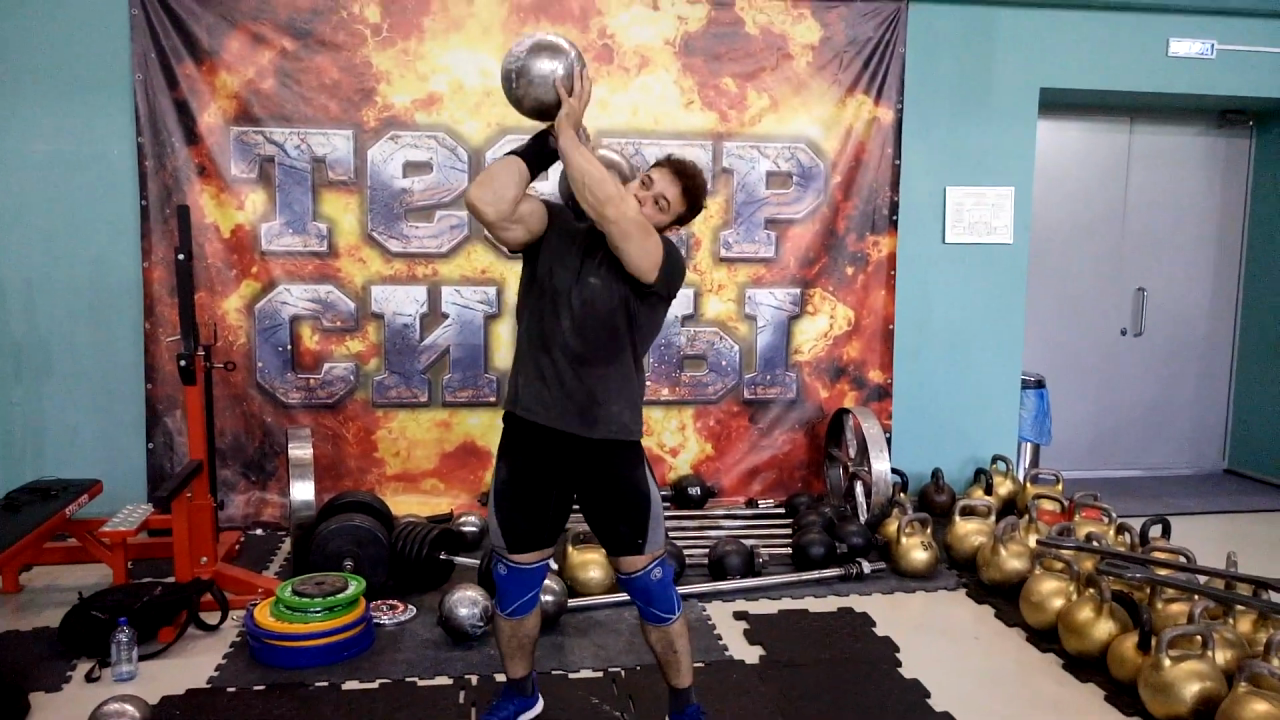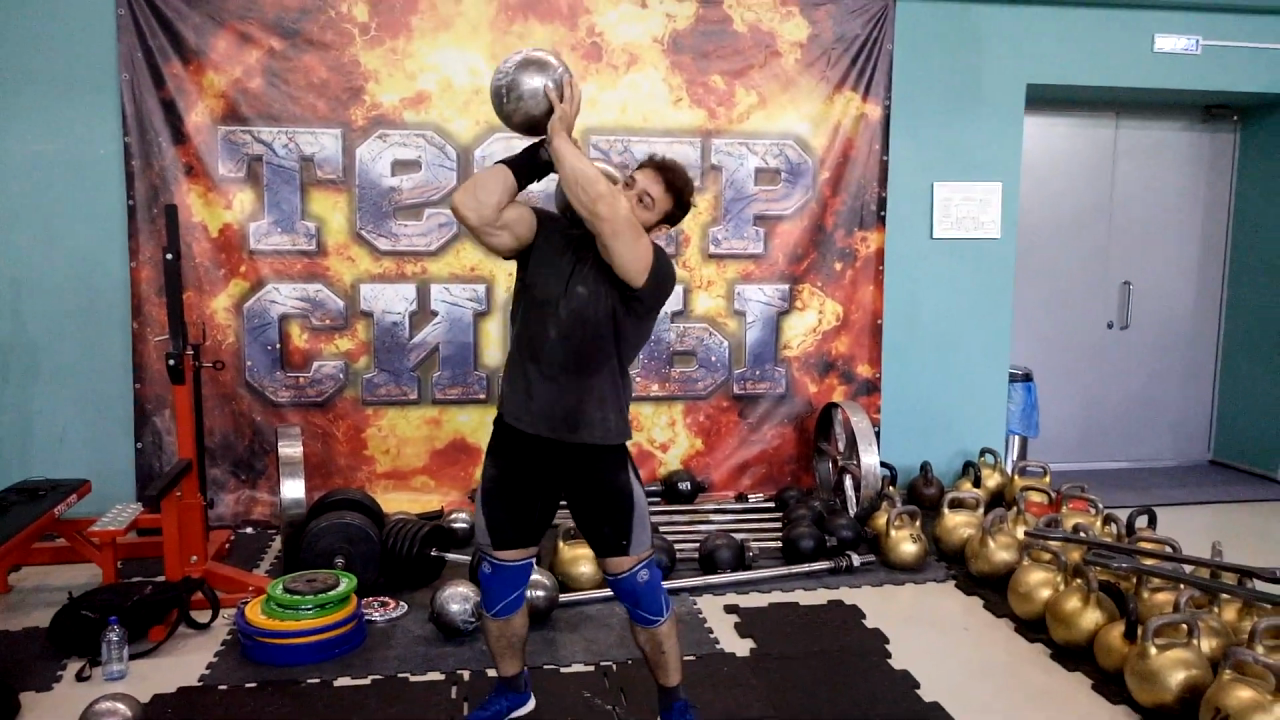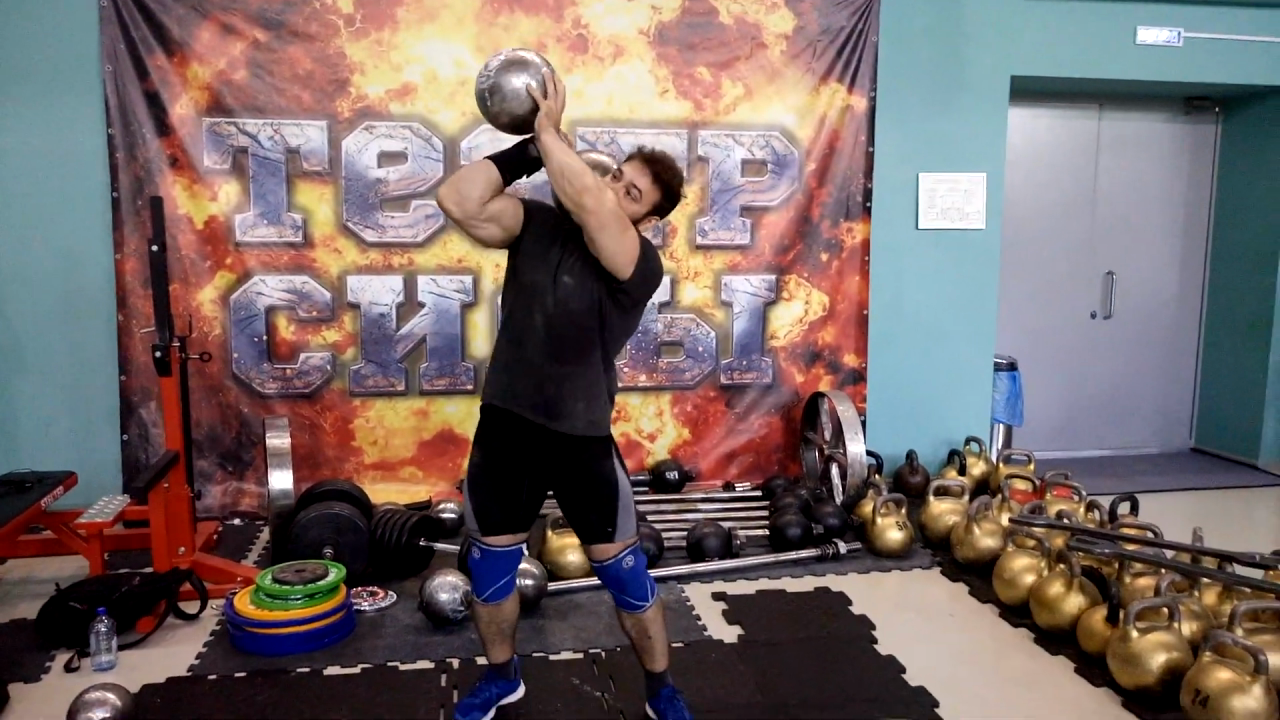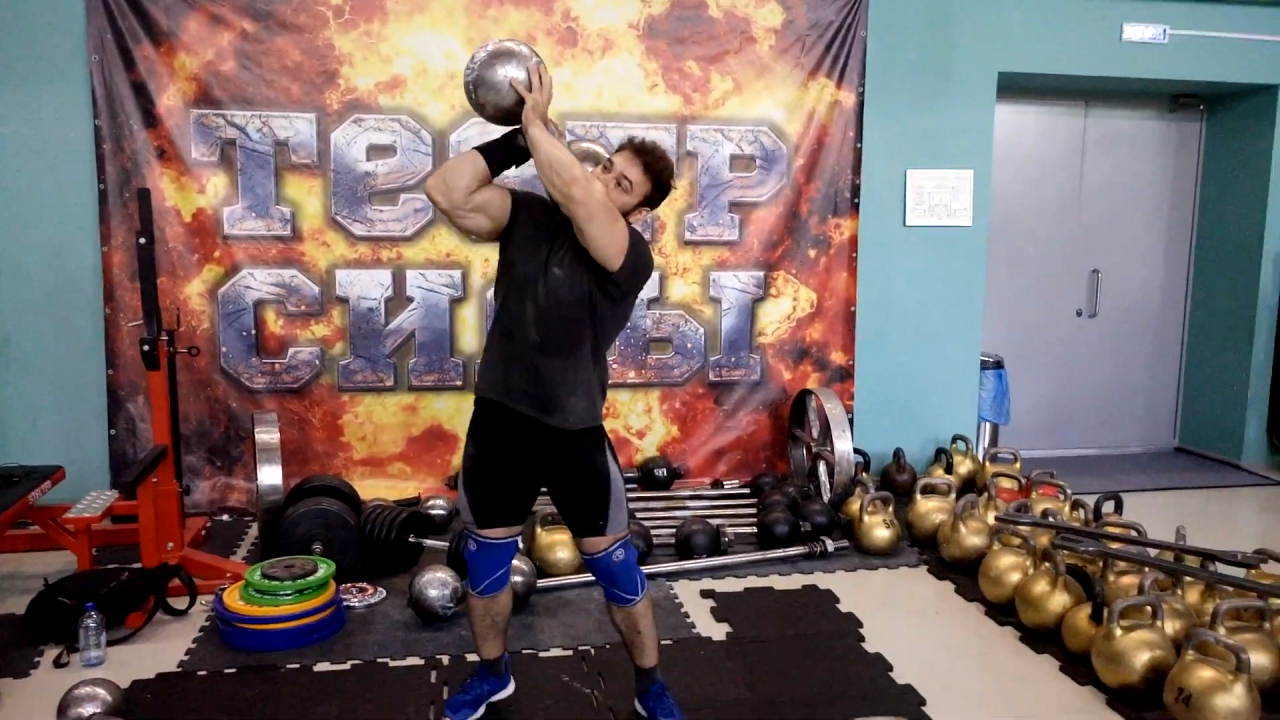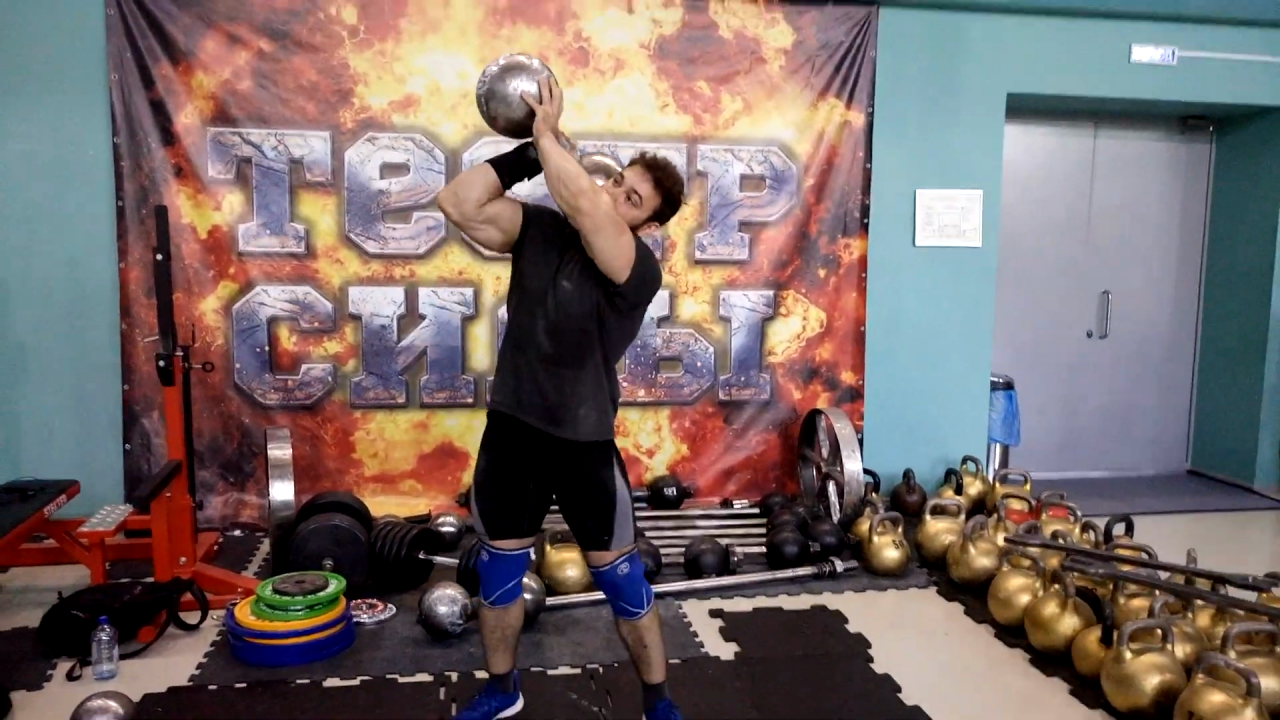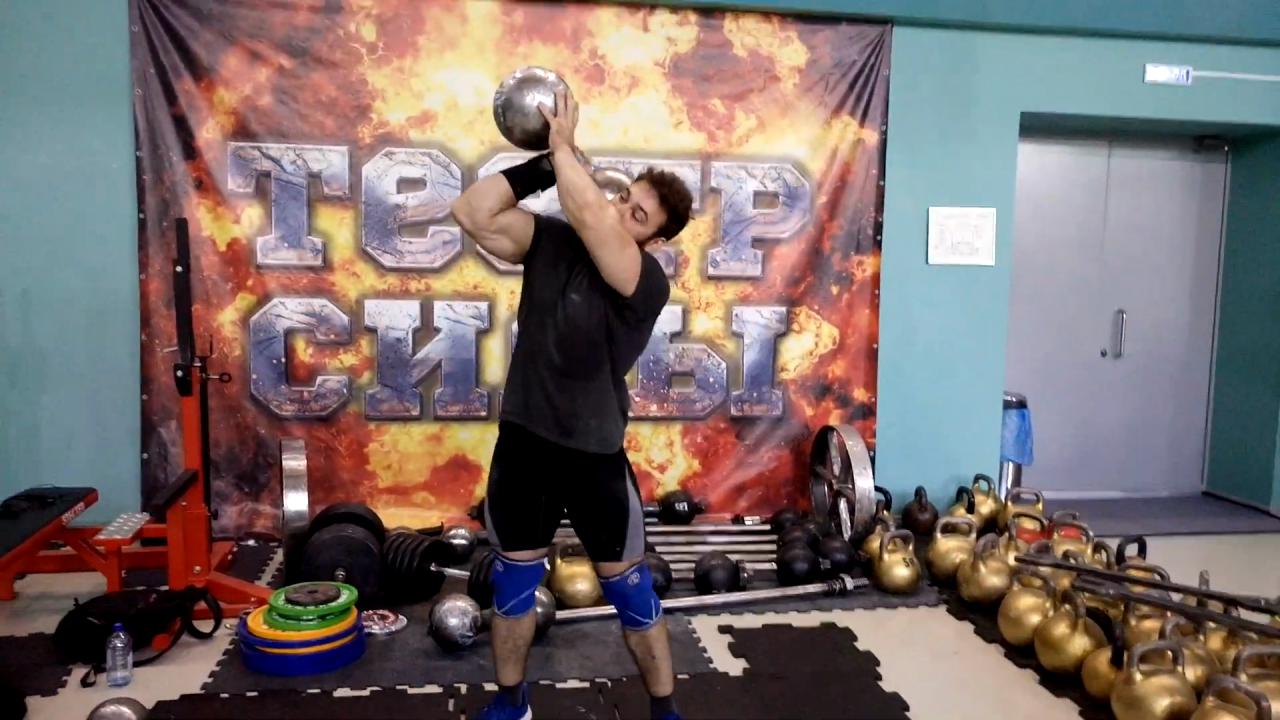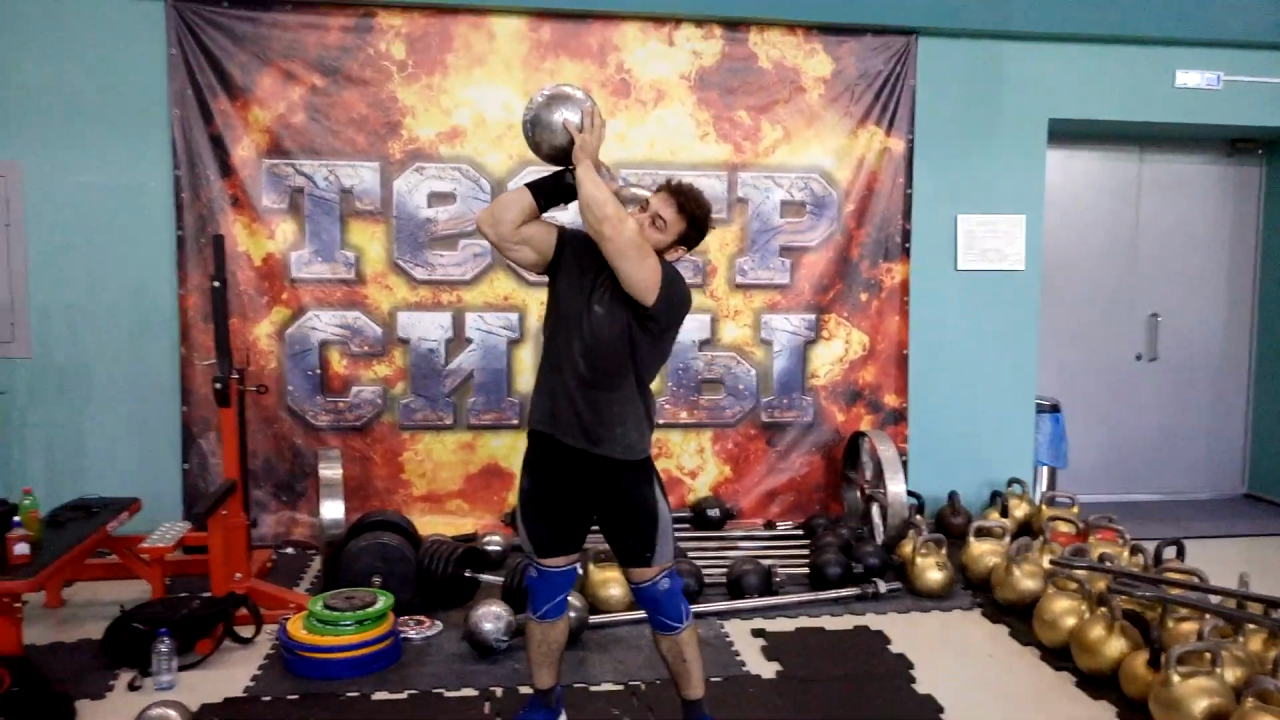
dt=0.1s
person 1, frame 1
left shoulder: (662, 263)
right shoulder: (552, 230)
left elbow: (616, 214)
right elbow: (487, 202)
left wrist: (568, 131)
right wrist: (543, 140)
left hip: (608, 444)
right hip: (531, 435)
left knee: (647, 582)
right knee: (516, 579)
person 1, frame 2
left shoulder: (653, 272)
right shoulder: (546, 234)
left elbow: (603, 212)
right elbow: (472, 208)
left wrist: (560, 134)
right wrist: (538, 152)
left hip: (595, 446)
right hip: (518, 437)
left knee: (636, 582)
right knee: (501, 579)
person 1, frame 3
left shoulder: (640, 264)
right shoulder: (536, 226)
left elbow: (590, 205)
right elbow: (457, 201)
left wrist: (548, 131)
right wrist: (526, 149)
left hip: (580, 435)
right hip: (505, 425)
left knee: (621, 570)
right knee: (490, 566)
person 1, frame 4
left shoulder: (630, 255)
right shoulder: (527, 215)
left elbow: (576, 193)
right elbow: (445, 190)
left wrist: (536, 121)
right wrist: (515, 140)
left hip: (573, 427)
right hip: (499, 415)
left knee: (612, 560)
right knee: (486, 558)
person 1, frame 5
left shoulder: (639, 268)
right shoulder: (538, 229)
left elbow: (584, 205)
right elbow: (457, 202)
left wrist: (546, 132)
right wrist: (527, 153)
left hip: (583, 441)
right hip: (511, 429)
left knee: (619, 576)
right knee: (499, 571)
person 1, frame 6
left shoulder: (646, 282)
right shoulder: (550, 241)
left elbow: (592, 219)
right elbow: (472, 213)
left wrist: (565, 145)
right wrist: (542, 163)
left hip: (594, 454)
right hip: (523, 441)
left knee: (627, 586)
right knee: (513, 580)
person 1, frame 7
left shoulder: (668, 292)
right shoulder: (574, 253)
left elbow: (612, 231)
right elbow: (496, 225)
left wrist: (587, 160)
right wrist: (566, 177)
left hip: (620, 461)
right hip: (552, 449)
left knee: (658, 592)
right knee: (546, 586)
